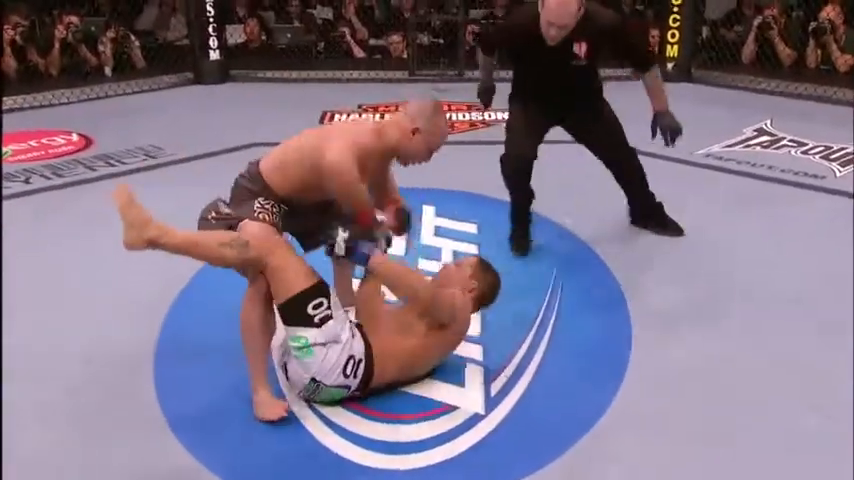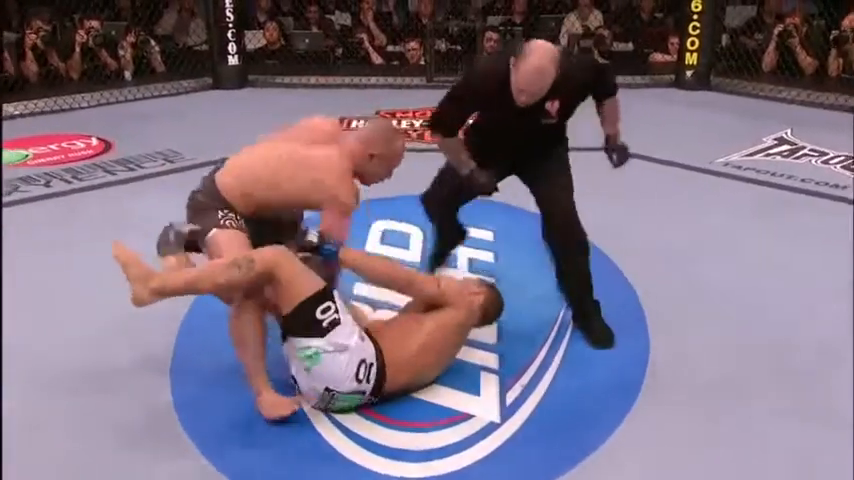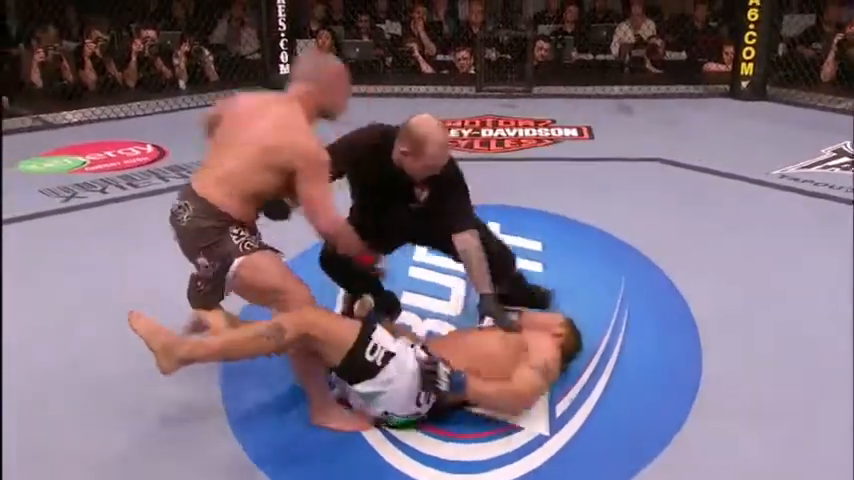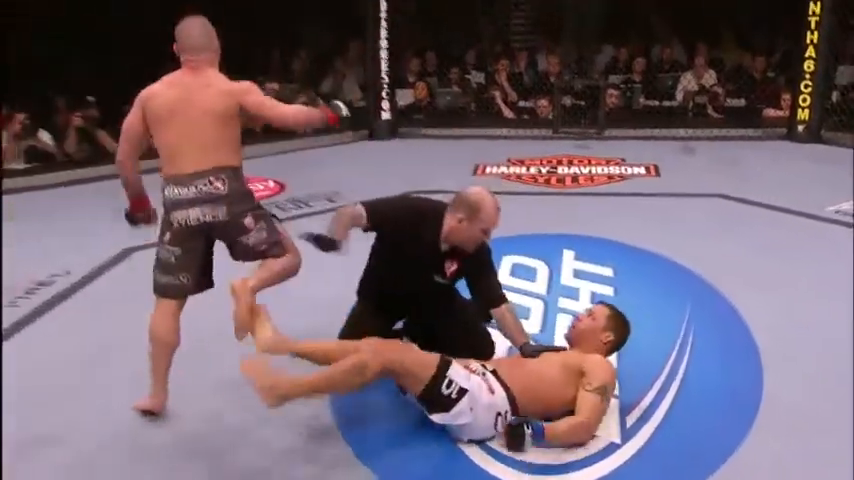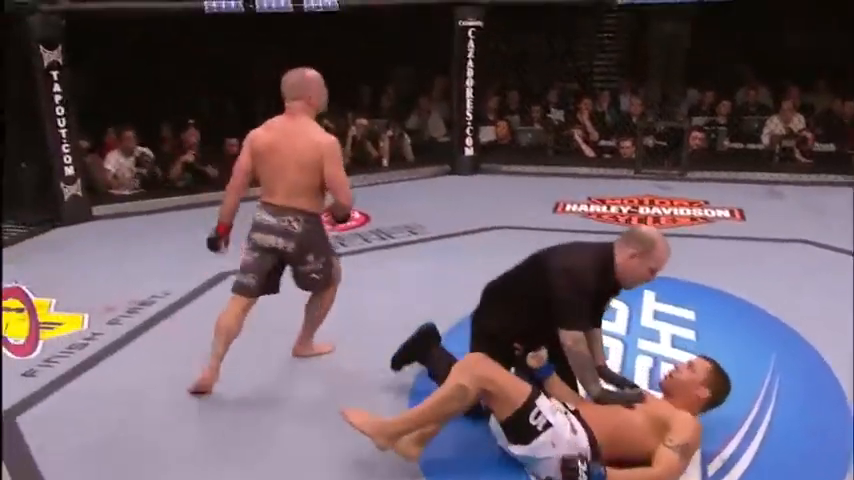
dt=0.5s
person 1, frame 1
left shoulder: (452, 317)
right shoulder: (433, 317)
left elbow: (422, 291)
right elbow: (370, 312)
left wrist: (362, 251)
right wrist: (367, 257)
left hip: (336, 365)
right hip: (337, 358)
left knee: (268, 244)
left ankle: (153, 233)
person 1, frame 2
left shoulder: (460, 304)
right shoulder: (438, 326)
left elbow: (397, 276)
right elbow: (369, 325)
left wrist: (330, 249)
left hip: (345, 368)
right hip: (334, 373)
left knee: (280, 256)
left ankle: (158, 284)
person 1, frame 3
left shoulder: (542, 351)
right shoulder: (498, 342)
left elbow: (518, 398)
left wrist: (456, 383)
right wrist: (372, 322)
left hip: (405, 385)
right hip: (402, 363)
left knee: (304, 320)
left ankle: (182, 349)
person 1, frame 4
left shoulder: (598, 369)
right shoulder: (559, 357)
left elbow: (584, 426)
left wrist: (536, 432)
right wrist: (433, 356)
left hip: (484, 405)
right hip: (477, 382)
left knee: (388, 353)
right knee: (379, 347)
left ankle: (284, 388)
right ankle: (282, 343)
person 1, frame 5
left shoulder: (685, 425)
right shoulder: (646, 403)
right wrist: (543, 370)
left hip: (565, 444)
right hip: (561, 423)
left knee: (481, 372)
right knee: (474, 361)
left ankle: (390, 429)
right ankle: (416, 439)
person 2, frame 1
left shoulder: (382, 147)
right shoulder: (368, 137)
left elbow: (385, 192)
right elbow: (335, 164)
left wrist: (394, 206)
right wrist: (367, 218)
right hip: (261, 193)
right knee: (264, 282)
left ankle: (345, 305)
right ankle: (260, 390)
person 2, frame 2
left shoulder: (326, 127)
right shoulder: (340, 188)
left hip: (240, 194)
right hip: (215, 203)
right knee: (248, 290)
right ankle: (264, 393)
person 2, frame 3
left shoulder: (249, 102)
right shoulder: (304, 145)
left elbow: (213, 121)
right elbow: (328, 225)
right wrist: (367, 261)
left hip: (190, 209)
right hip: (212, 229)
right knee: (299, 304)
left ankle: (206, 315)
right ankle: (323, 407)
person 2, frame 4
left shoulder: (150, 95)
right shoulder: (233, 90)
left elbow: (125, 156)
right elbow: (289, 117)
left wrist: (138, 201)
right wrist: (329, 115)
left hip: (178, 202)
right hip: (228, 194)
left knee: (168, 303)
right knee: (289, 258)
left ankle: (158, 395)
right ankle: (249, 285)
person 2, frame 5
left shoulder: (258, 135)
right shoulder: (324, 142)
left elbow: (235, 186)
right elbow: (343, 201)
left wrist: (222, 228)
right wrist: (340, 214)
left hip: (266, 222)
right hip: (303, 228)
left knee: (240, 299)
right knee: (329, 280)
right ankle: (305, 343)
person 3, frame 1
left shoulder: (604, 23)
right shoulder: (518, 24)
left elbow: (645, 62)
right elbow: (486, 43)
left wrist: (661, 111)
right wrist: (486, 81)
left hip: (584, 99)
right hip: (534, 101)
left knee: (621, 155)
right knee: (516, 158)
left ankle: (646, 212)
right ankle: (521, 223)
person 3, frame 2
left shoulder: (576, 72)
right shoulder: (485, 76)
left elbow: (606, 86)
right elbow: (441, 130)
left wrist: (612, 137)
right wrist: (471, 172)
left hip: (545, 151)
right hip: (487, 146)
left knee: (563, 224)
right knee: (438, 199)
left ankle: (585, 312)
right ankle: (447, 239)
person 3, frame 3
left shoulder: (444, 170)
right shoulder: (365, 146)
left elbow: (465, 235)
left wrist: (487, 296)
left hip: (431, 216)
right hip: (376, 220)
left knee: (492, 253)
right knee: (336, 259)
left ankle: (512, 291)
right ankle: (381, 302)
person 3, frame 4
left shoulder: (477, 253)
right shoulder: (408, 214)
left elbow: (497, 303)
right elbow: (353, 214)
left wrist: (525, 347)
right wrist: (333, 237)
left hip: (432, 298)
right hip: (382, 296)
left knee: (480, 350)
left ankle: (421, 332)
person 3, frame 5
left shoulder: (606, 275)
right shoulder: (577, 271)
left elbow: (590, 325)
right elbow: (572, 341)
left wrist: (602, 370)
right wrist: (597, 393)
left hip: (540, 329)
right hip: (501, 322)
right ankle: (427, 345)
